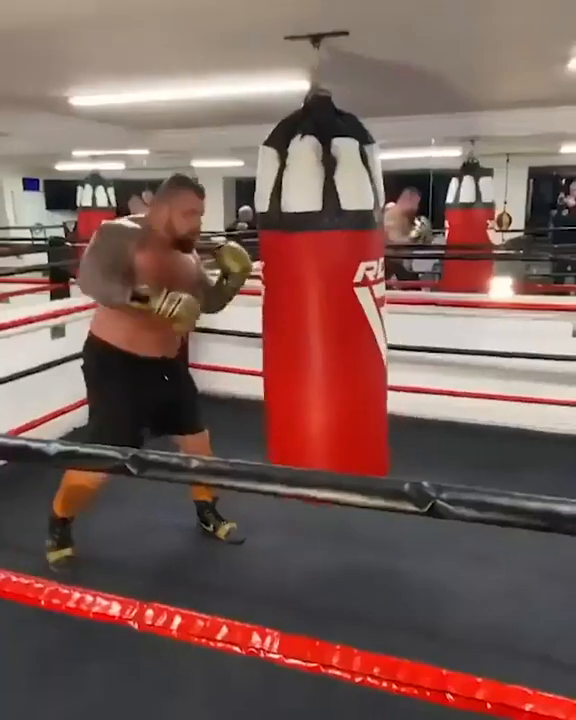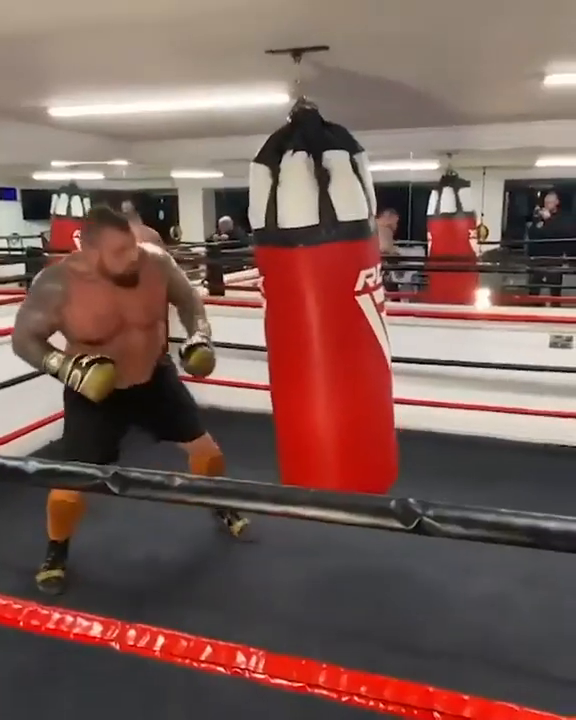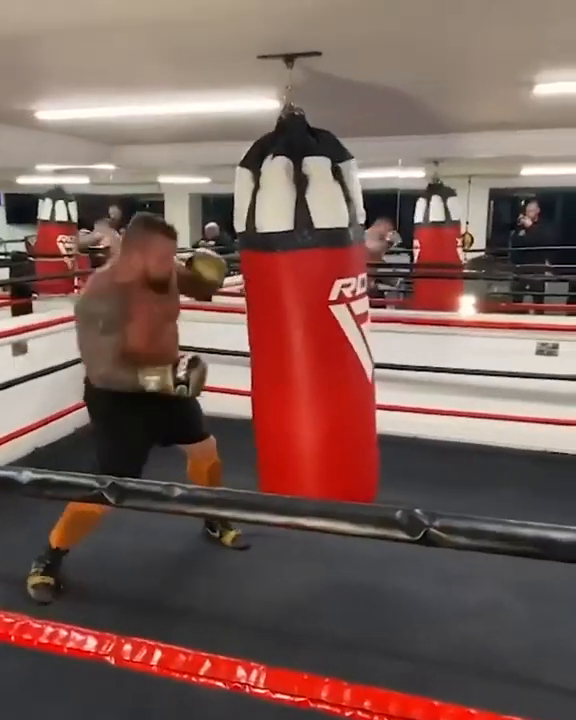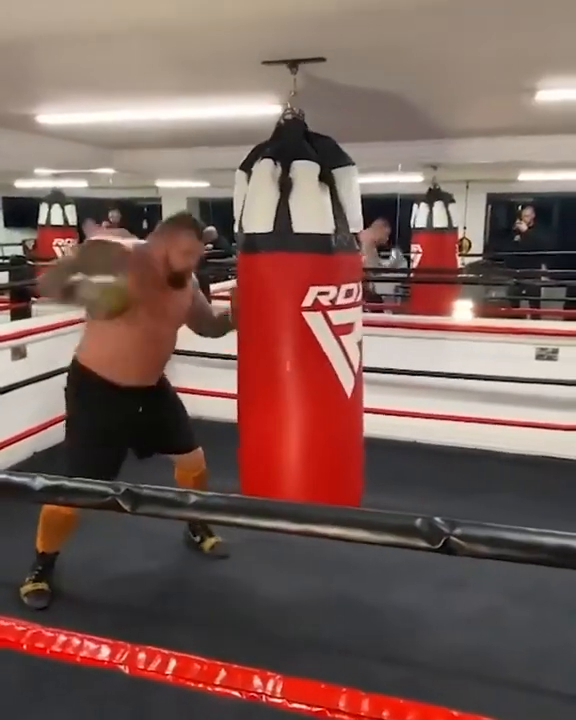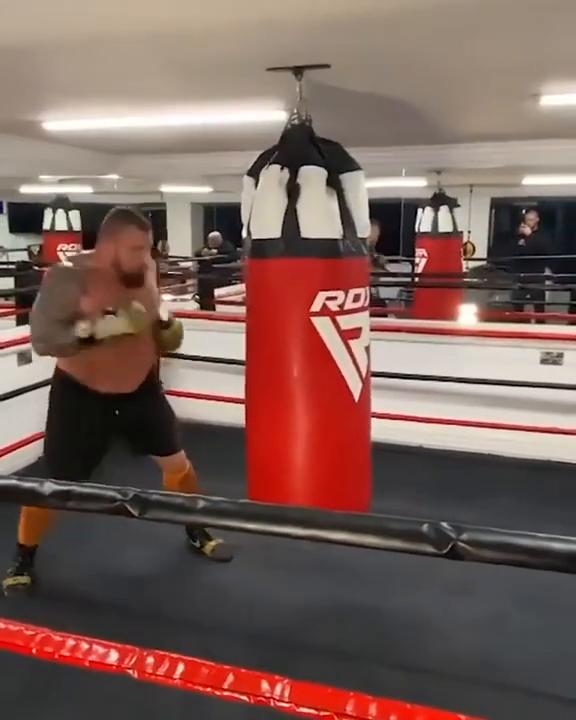
dt=0.5s
person 1, frame 1
left shoulder: (185, 254)
right shoulder: (120, 235)
left elbow: (210, 302)
right elbow: (93, 279)
left wrist: (232, 277)
right wrist: (156, 301)
left hip: (166, 363)
right hip: (116, 362)
left knee: (198, 443)
left ankle: (207, 513)
right ankle: (60, 525)
person 1, frame 2
left shoulder: (155, 262)
right shoulder: (57, 284)
left elbow: (186, 301)
right elbow: (23, 339)
left wrist: (199, 338)
right wrist: (68, 367)
left hip: (153, 377)
right hip: (97, 391)
left knee: (203, 445)
left ankle: (224, 510)
right ankle: (55, 553)
person 1, frame 3
left shoulder: (157, 269)
right shoulder: (103, 298)
left elbow: (196, 287)
right elbow: (103, 373)
left wrist: (204, 274)
right wrist: (165, 378)
left hip: (163, 386)
right hip: (119, 396)
left knee: (205, 447)
left ankle: (214, 522)
right ankle: (49, 558)
person 1, frame 4
left shoulder: (186, 283)
right shoulder: (114, 254)
left elbow: (208, 326)
right elbow: (51, 282)
left wrist: (234, 316)
right wrist: (87, 287)
left hip: (150, 389)
right hip: (97, 390)
left knee: (192, 460)
left ankle: (196, 529)
right ankle: (42, 566)
person 1, frame 5
left shoulder: (142, 270)
right shoulder: (69, 277)
right elbow: (44, 340)
left wrist: (163, 324)
right wrist: (102, 326)
left hip: (140, 388)
right hip: (79, 393)
left knee: (177, 463)
right knee: (56, 485)
left ankle: (196, 532)
